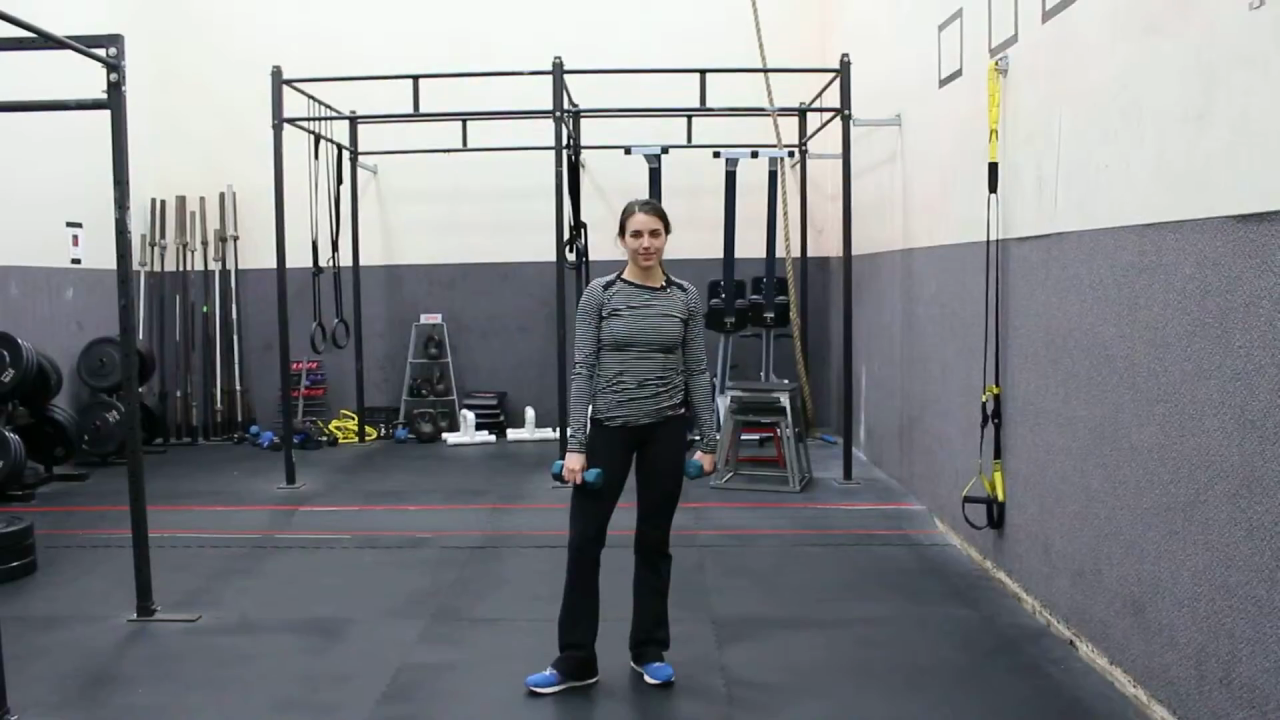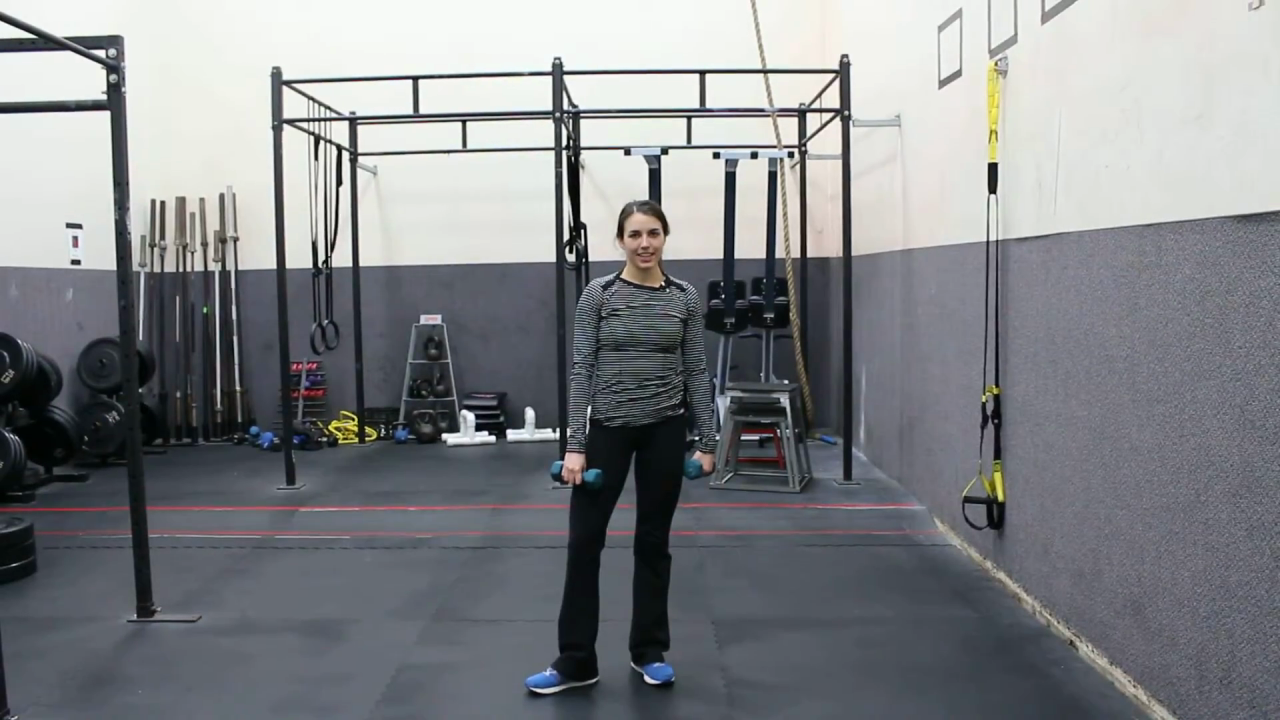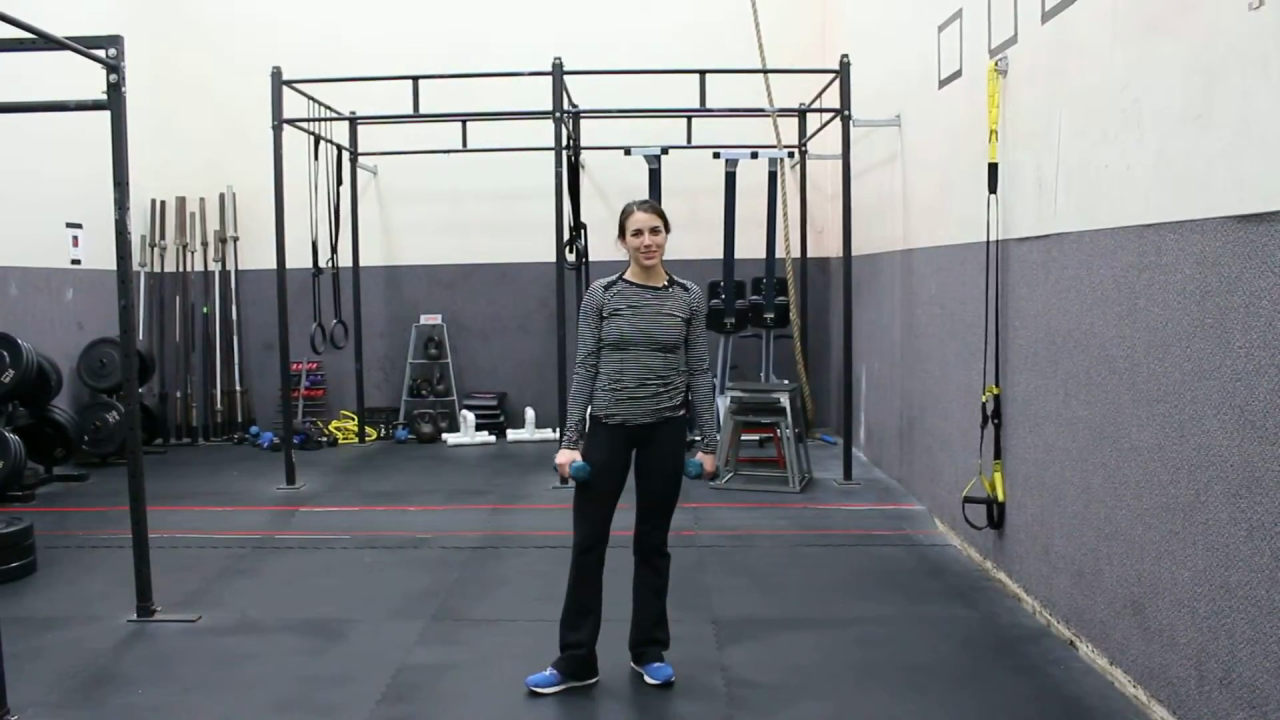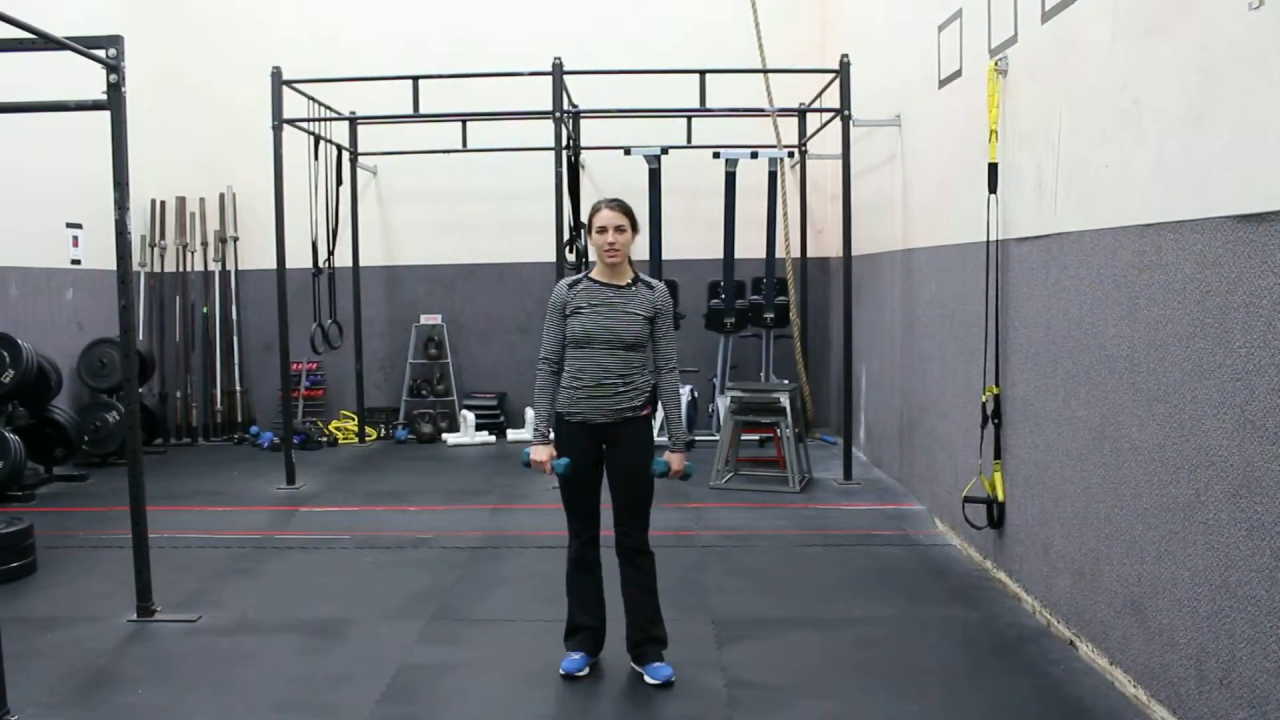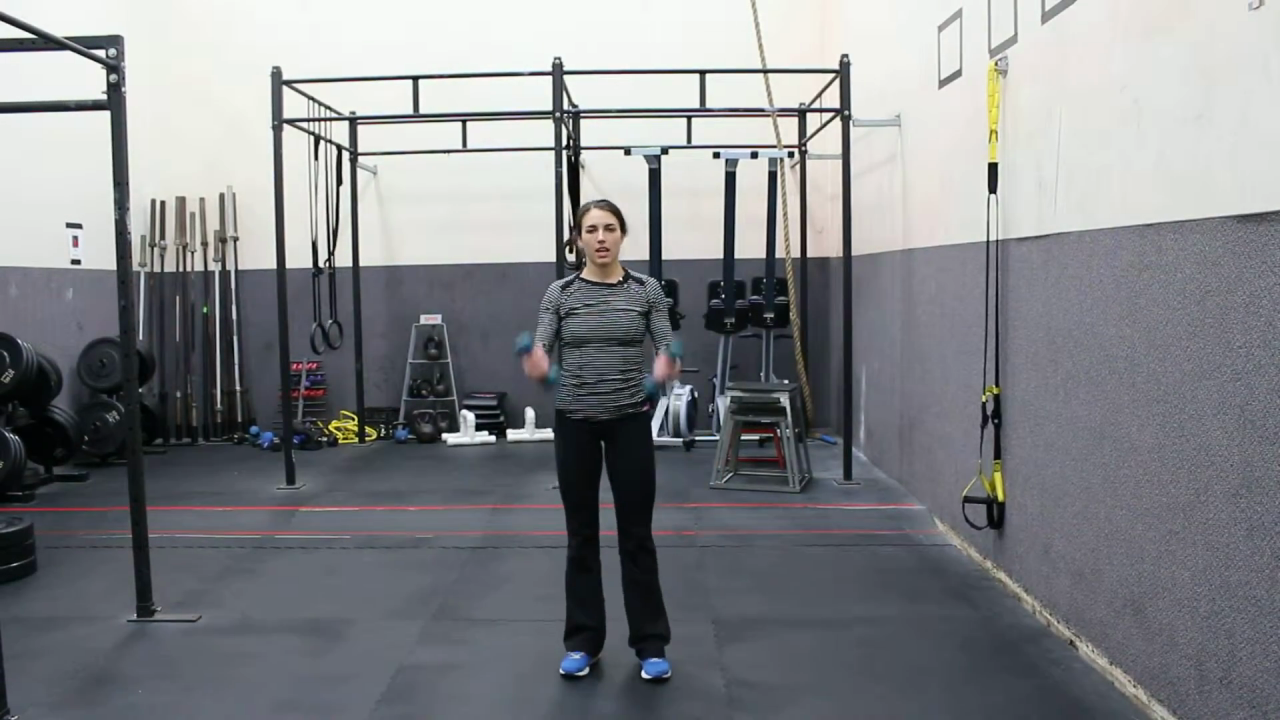
dt=1s
person 1, frame 1
left shoulder: (686, 297)
right shoulder: (599, 293)
left elbow: (697, 372)
right elbow: (583, 370)
left wrist: (708, 441)
right wrist: (575, 444)
left hip: (665, 430)
right hip: (609, 427)
left knee: (653, 542)
right knee: (583, 540)
left ankle: (650, 652)
right ankle: (575, 661)
person 1, frame 2
left shoulder: (685, 297)
right shoulder: (598, 293)
left elbow: (696, 372)
right elbow: (582, 370)
left wrist: (707, 441)
right wrist: (574, 444)
left hip: (664, 430)
right hip: (608, 428)
left knee: (653, 541)
right knee: (583, 540)
left ankle: (649, 652)
right ankle: (575, 661)
person 1, frame 3
left shoulder: (689, 296)
right shoulder: (601, 293)
left elbow: (699, 372)
right elbow: (584, 368)
left wrist: (709, 441)
right wrist: (569, 439)
left hip: (665, 429)
right hip: (608, 427)
left knee: (652, 541)
right knee: (588, 541)
left ankle: (649, 652)
right ankle: (575, 661)
person 1, frame 4
left shoulder: (655, 295)
right shoulder: (566, 292)
left elbow: (667, 370)
right elbow: (548, 365)
left wrist: (677, 442)
right wrist: (541, 435)
left hip: (631, 426)
right hip: (575, 426)
left knee: (633, 539)
right knee: (582, 537)
left ankle: (647, 649)
right ankle: (582, 643)
person 1, frame 5
left shoulder: (647, 290)
right shoulder: (560, 293)
left elbow: (666, 350)
right elbow: (539, 353)
left wrist: (667, 367)
right wrist: (535, 364)
left hip: (630, 421)
right hip: (575, 422)
left knee: (636, 534)
right knee: (581, 535)
left ankle: (650, 643)
right ankle: (582, 642)
